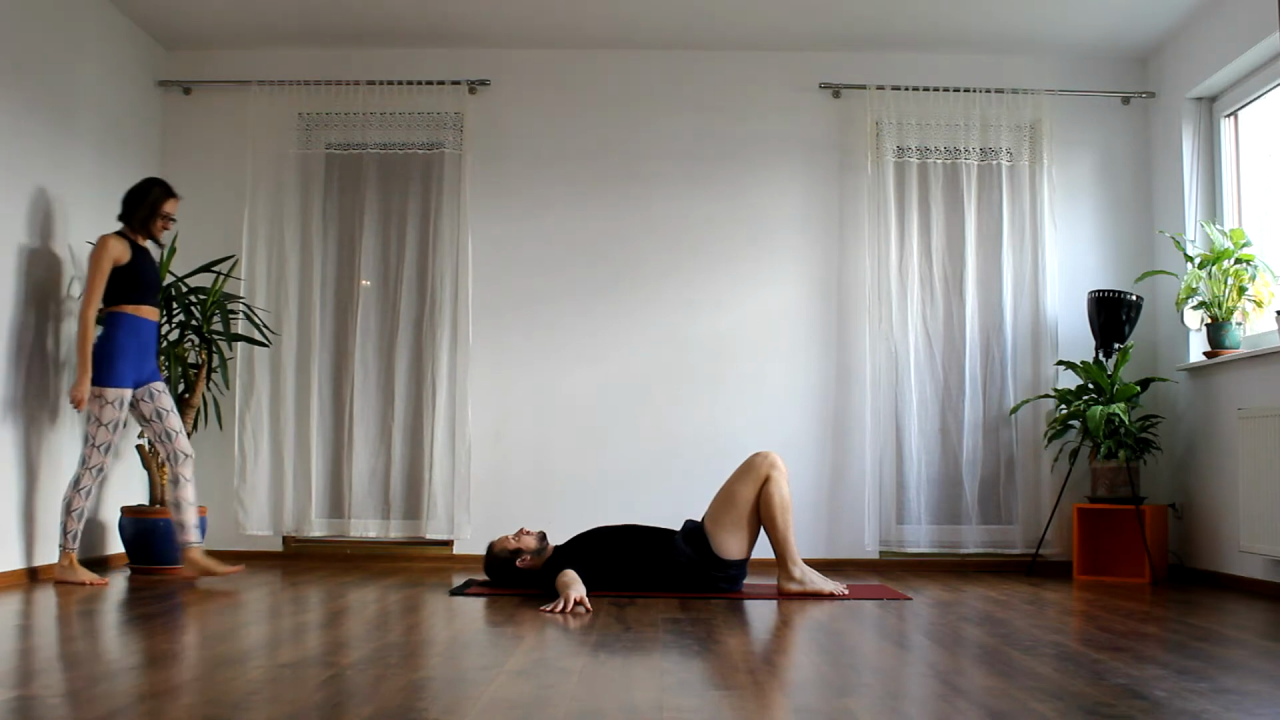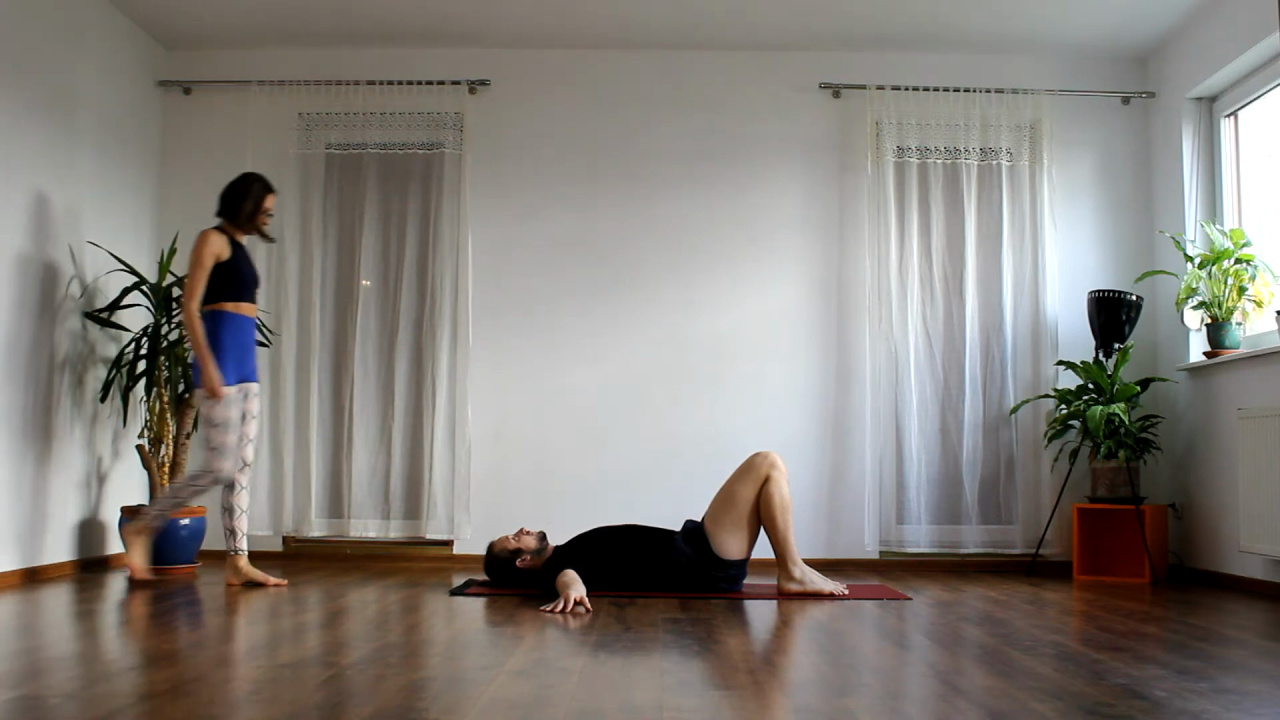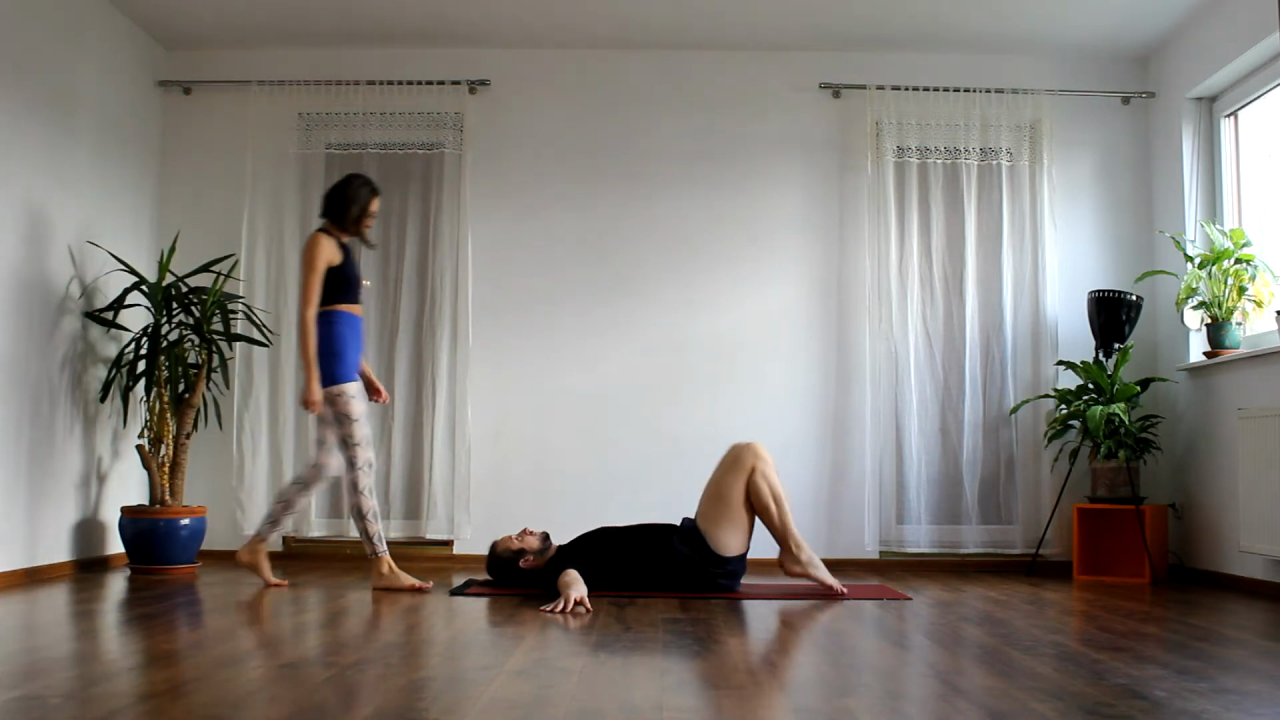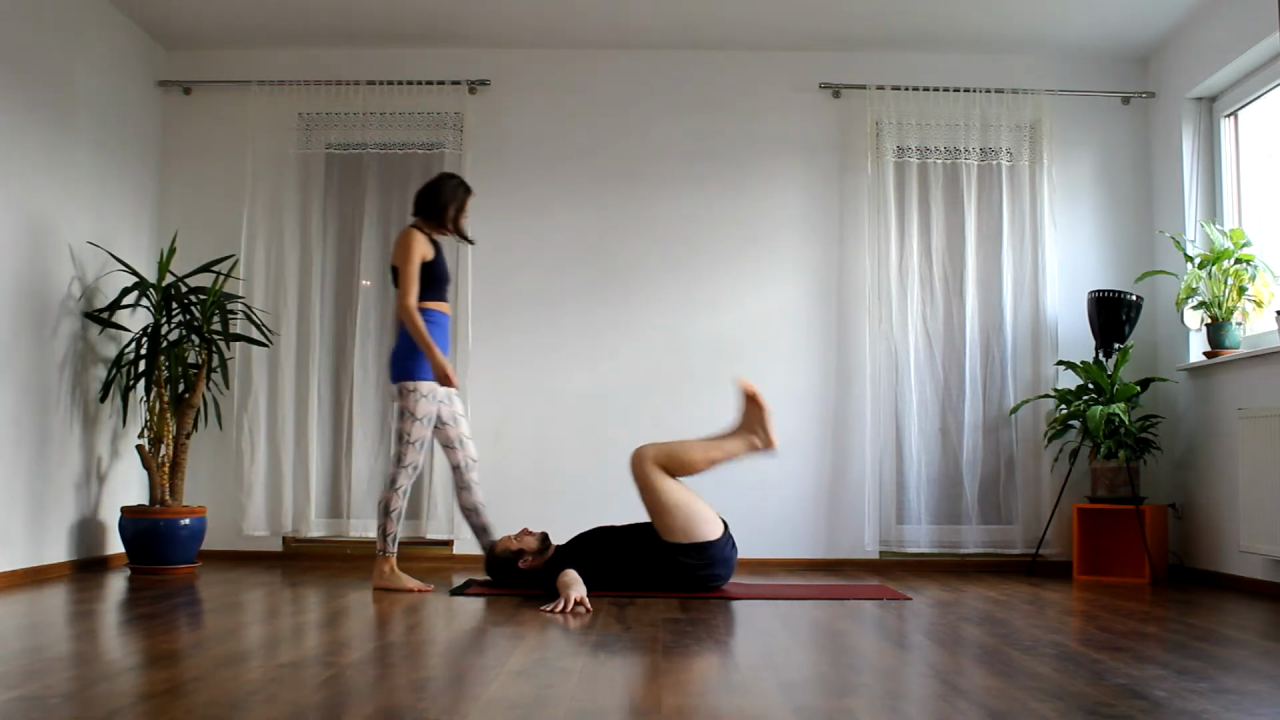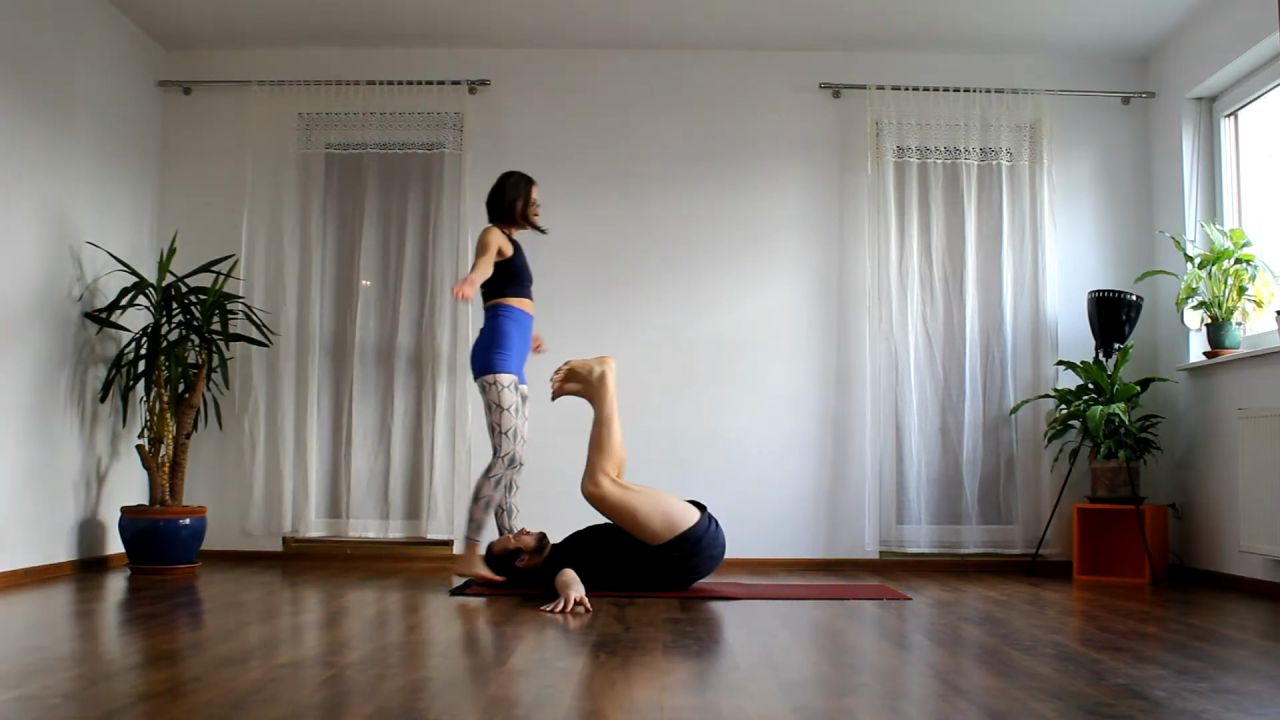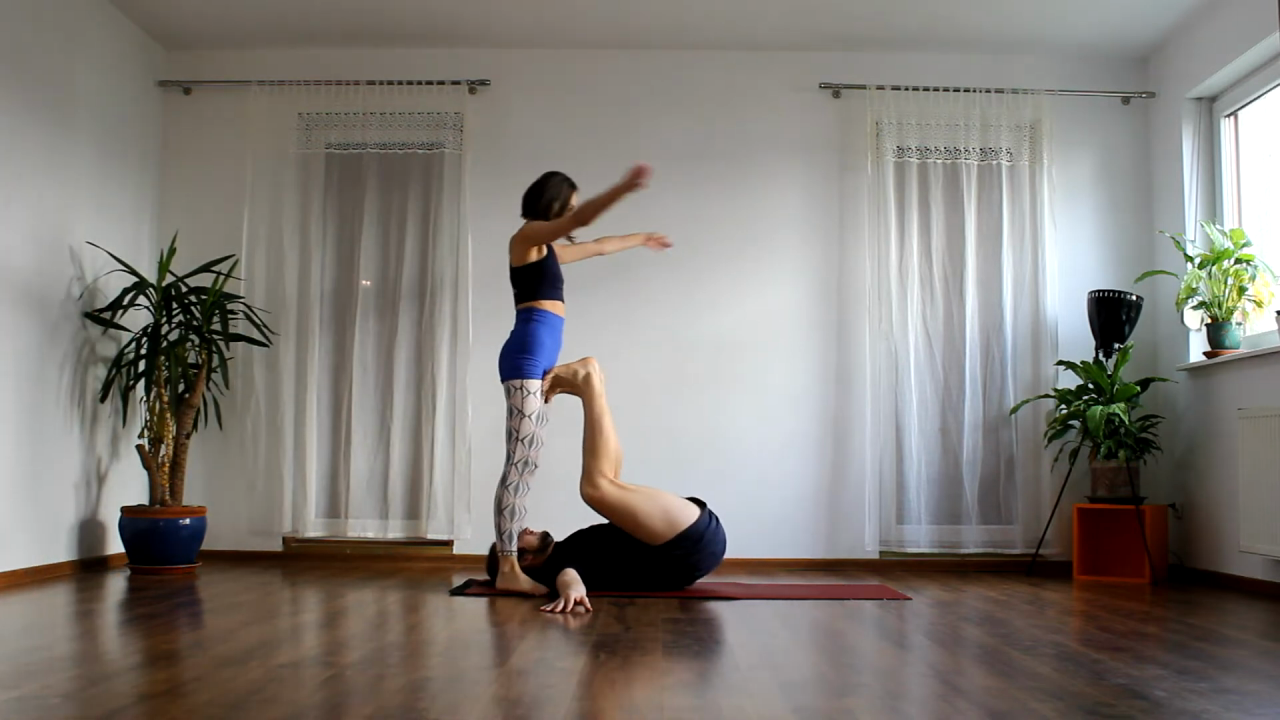
dt=0.5s
person 1, frame 1
left shoulder: (145, 254)
right shoulder: (112, 244)
right elbow: (88, 312)
right wrist: (83, 375)
left hip: (146, 369)
right hip: (116, 362)
left knee: (182, 454)
right knee: (96, 464)
left ankle: (191, 552)
right ankle: (67, 561)
person 1, frame 2
left shoulder: (240, 249)
right shoulder: (213, 242)
right elbow: (190, 309)
right wrist: (209, 369)
left hip: (245, 363)
right hip: (216, 364)
left knee: (241, 467)
right knee: (220, 469)
left ankle: (238, 562)
right ankle: (142, 529)
person 1, frame 3
left shoulder: (341, 247)
right shoulder: (320, 243)
right elbow: (307, 316)
left wrist: (366, 374)
right wrist: (311, 376)
left hip: (344, 364)
right hip: (334, 362)
left knee: (325, 467)
right knee: (360, 465)
left ankle: (256, 547)
right ankle: (383, 567)
person 1, frame 4
left shoulder: (430, 243)
right shoulder: (413, 238)
right elbow: (407, 306)
right wrist: (433, 354)
left hip: (435, 362)
right hip: (420, 359)
left knee: (466, 461)
right knee: (409, 463)
right ankle: (385, 566)
person 1, frame 5
left shoulder: (512, 243)
right shoulder: (493, 236)
right elbow: (483, 267)
left wrist: (530, 333)
right wrist: (470, 281)
left hip: (512, 359)
right hip: (498, 353)
left knee: (512, 460)
right knee: (508, 456)
right ankle: (470, 552)
person 1, frame 6
left shoulder: (546, 248)
right shoulder: (529, 235)
left elbow: (596, 246)
right elbow: (578, 219)
left wrist: (641, 239)
right wrist: (622, 189)
left hip: (536, 361)
right hip: (526, 359)
left knee: (522, 465)
right knee: (520, 464)
left ankle: (510, 560)
right ankle: (508, 569)
person 2, frame 1
left shoulder: (560, 557)
right shoulder: (555, 567)
right elbow: (568, 577)
right wrist: (571, 589)
left hip: (694, 556)
right hip: (705, 566)
left knee: (764, 470)
right knee: (767, 464)
left ankle: (793, 571)
right ankle: (792, 573)
person 2, frame 2
left shoulder: (560, 556)
right shoulder: (555, 567)
right elbow: (569, 576)
right wrist: (571, 589)
left hip: (694, 555)
right hip: (705, 565)
left knee: (762, 470)
right knee: (767, 464)
left ankle: (792, 570)
right ankle: (793, 573)
person 2, frame 3
left shoulder: (562, 556)
right shoulder: (558, 567)
right elbow: (570, 577)
right wrist: (571, 588)
left hip: (694, 555)
right hip: (704, 563)
right knee: (750, 455)
left ankle: (794, 553)
right ankle: (795, 553)
person 2, frame 4
left shoulder: (561, 556)
right shoulder: (559, 562)
right elbow: (567, 573)
right wrist: (569, 588)
left hip: (697, 557)
right hip: (700, 559)
right knee: (645, 458)
right ankle: (750, 438)
person 2, frame 5
left shoulder: (559, 556)
right shoulder: (553, 567)
right elbow: (566, 576)
right wrist: (570, 589)
right knee: (598, 483)
right ankle: (603, 383)
person 2, frame 6
left shoulder: (563, 552)
right shoulder: (555, 565)
right elbow: (568, 576)
right wrist: (571, 588)
right knee: (597, 484)
right ankle: (588, 383)
